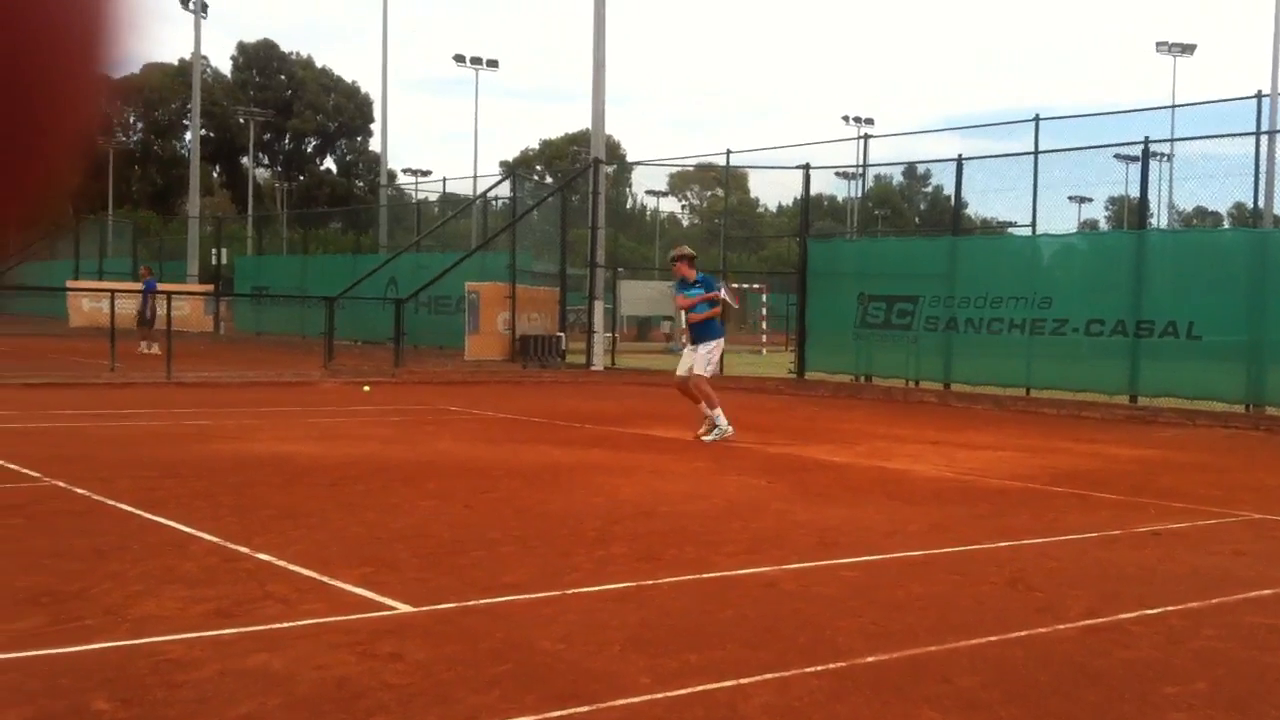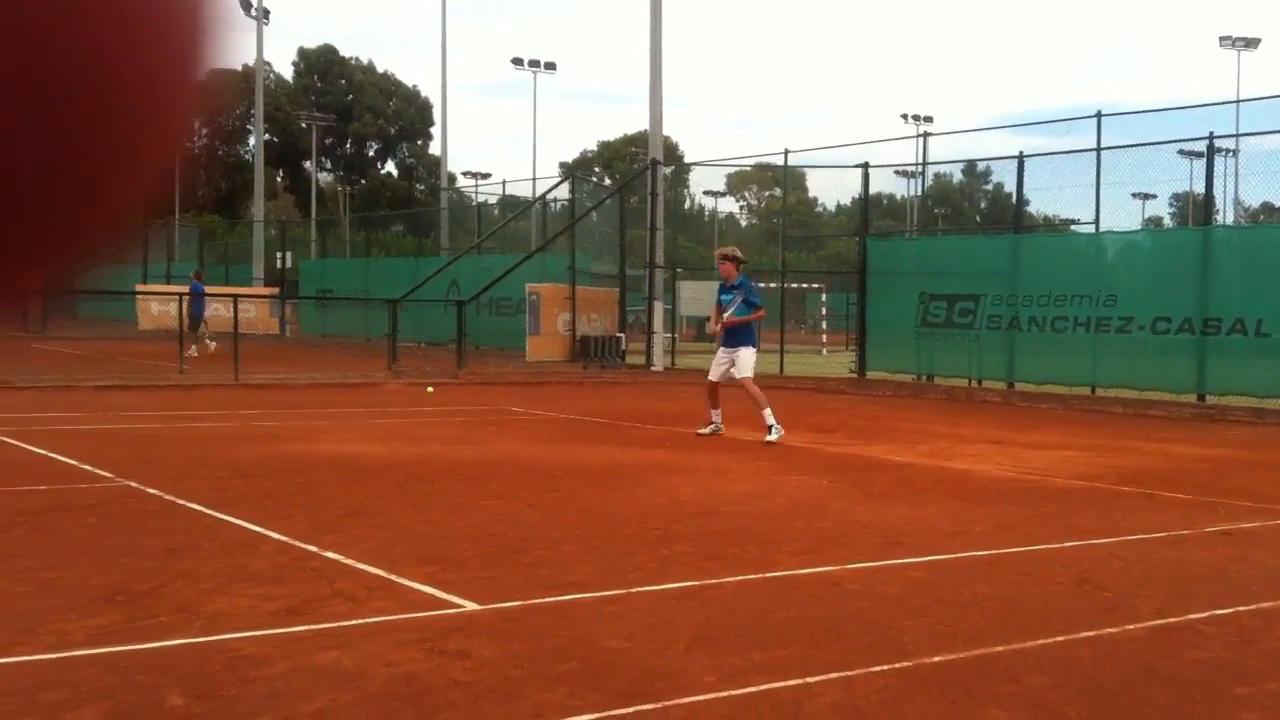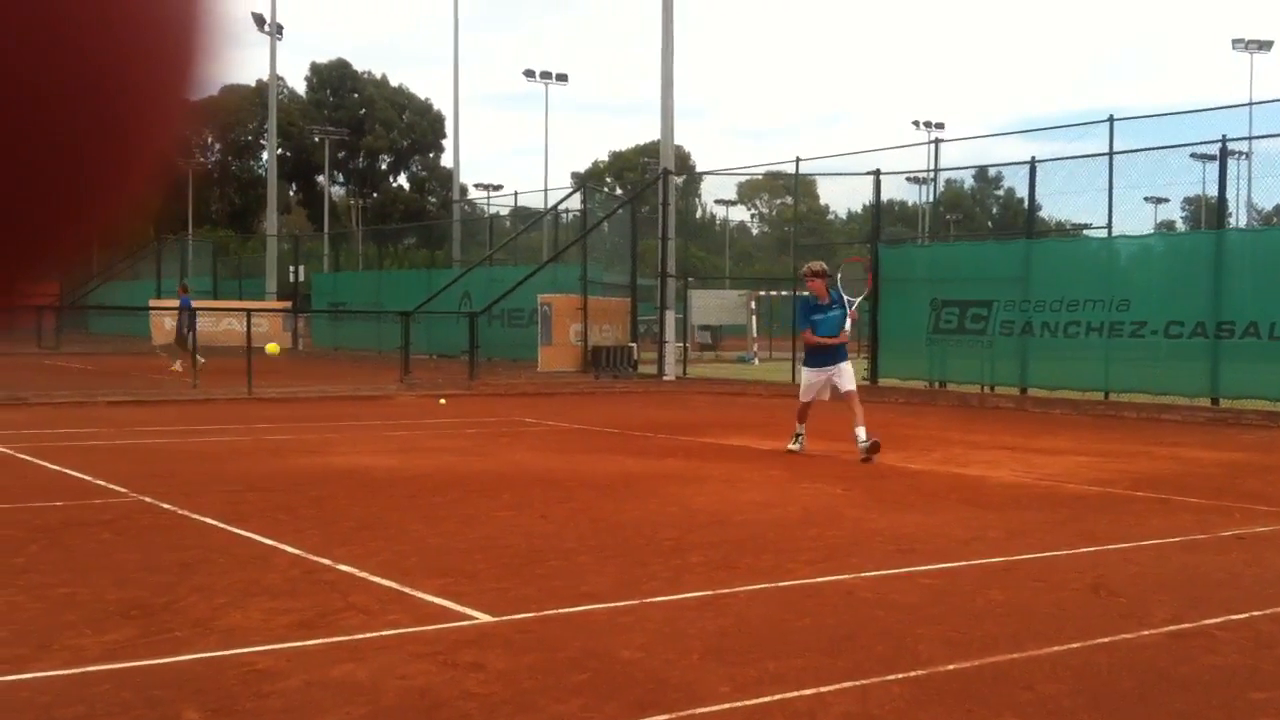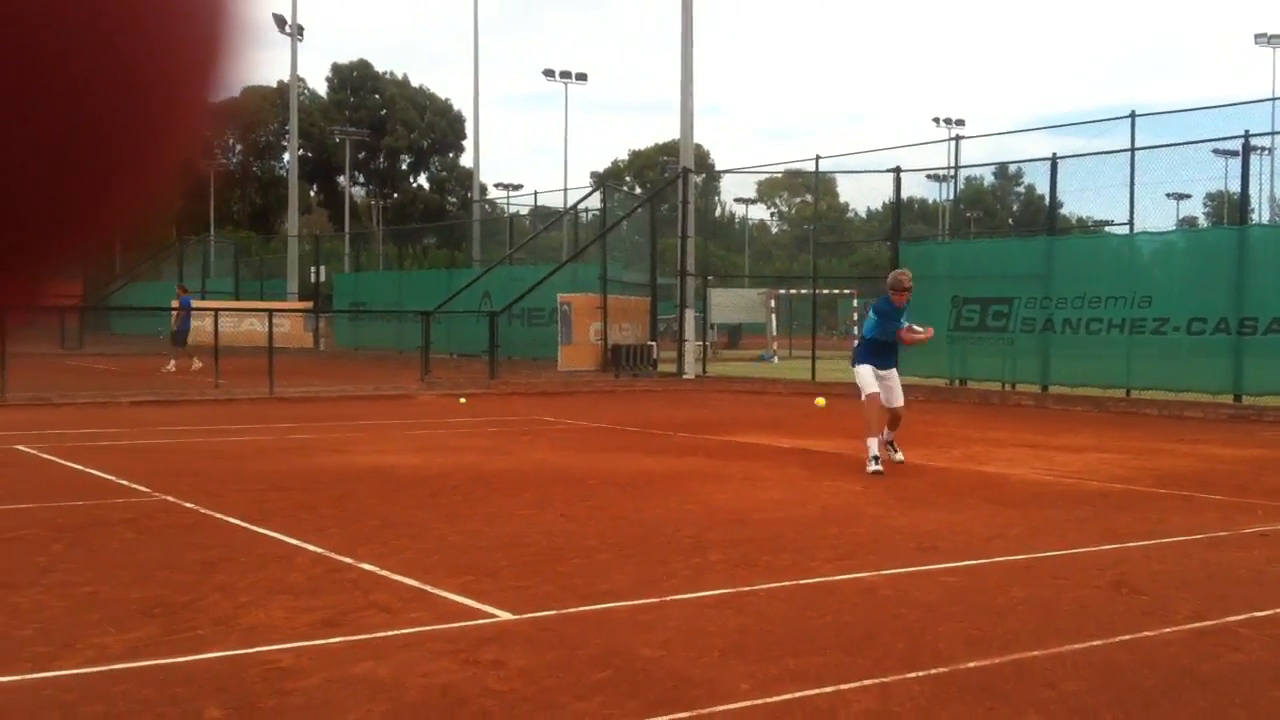
dt=0.7s
person 1, frame 1
left shoulder: (707, 281)
right shoulder: (681, 284)
left elbow: (719, 309)
right elbow: (680, 304)
left wrist: (701, 316)
right wrist: (707, 296)
left hip: (711, 339)
right hip: (694, 341)
left knee: (698, 381)
right knee: (681, 382)
left ankle: (723, 425)
right ankle: (711, 416)
person 1, frame 2
left shoulder: (746, 287)
right shoulder: (722, 287)
left elbow: (761, 313)
left wrist: (737, 321)
right wrist: (714, 325)
left hip: (745, 345)
right hip: (726, 345)
left knee: (746, 382)
right knee: (711, 384)
left ankle: (773, 426)
right ankle: (716, 423)
person 1, frame 3
left shoulder: (840, 298)
right shoulder: (805, 305)
left elbow: (849, 316)
right elbow: (807, 338)
left wrist: (850, 319)
right wrist: (833, 339)
left hip: (839, 360)
right hip: (815, 363)
left knee: (851, 396)
right knee: (805, 404)
left ankle: (863, 441)
right ankle: (799, 435)
person 1, frame 4
left shoulder: (900, 304)
right shoulder: (883, 307)
right elbow: (905, 339)
left wrist: (909, 327)
right wrist: (926, 335)
left hip: (887, 365)
right hip: (865, 362)
left knee: (897, 412)
right knee: (873, 399)
left ankle: (887, 439)
right ankle: (873, 456)
